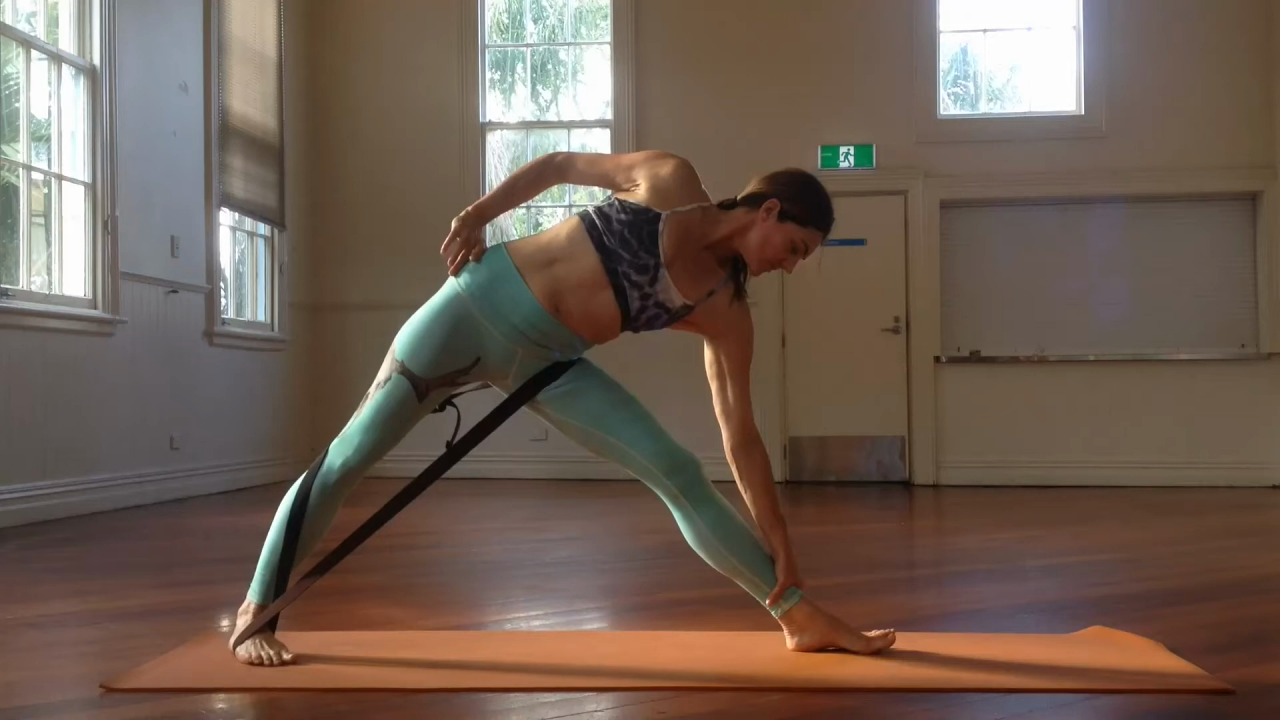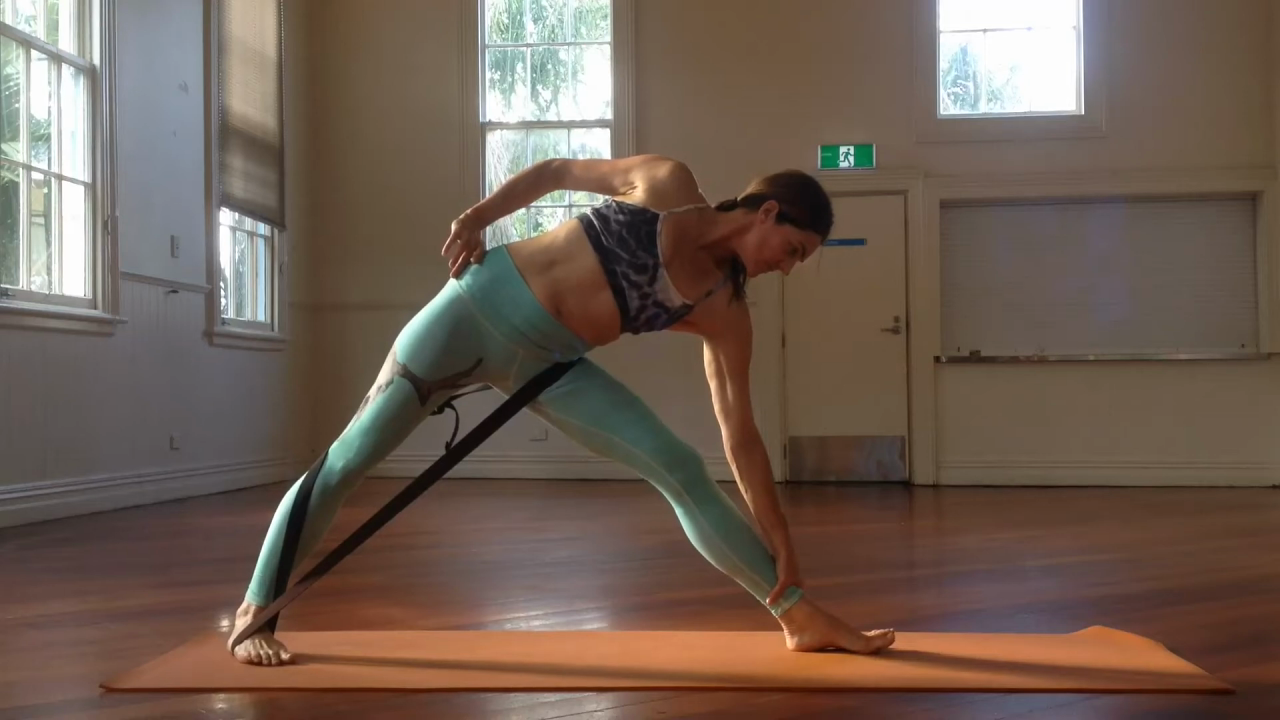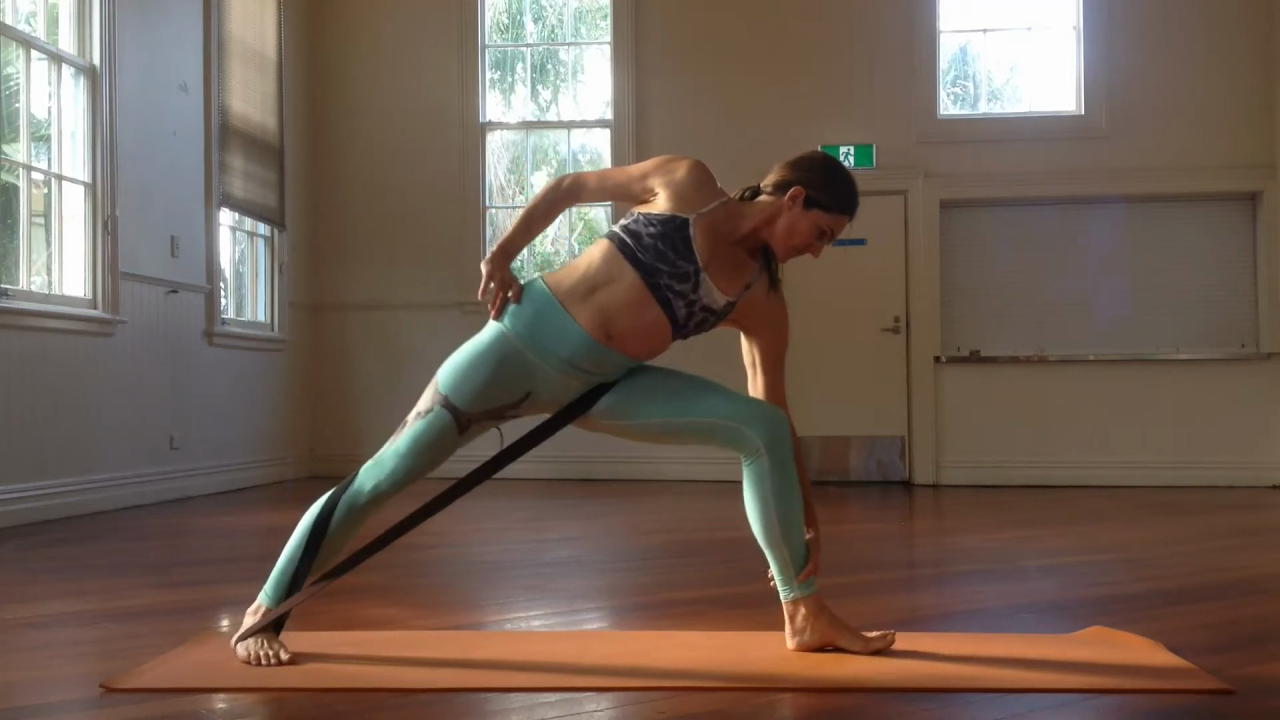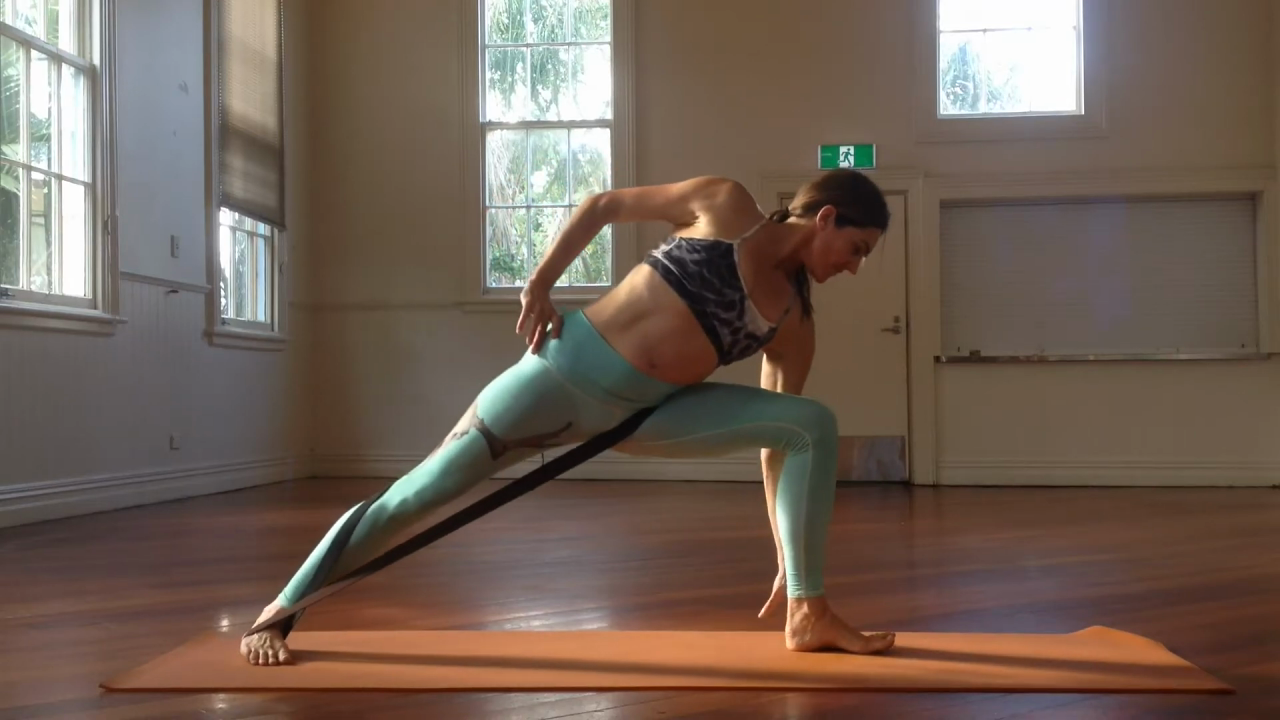
dt=0.7s
person 1, frame 1
left shoulder: (725, 311)
right shoulder: (670, 180)
left elbow: (741, 437)
right elbow: (558, 164)
left wrist: (779, 543)
right wrist: (477, 214)
left hip: (546, 361)
right hip: (475, 304)
left knee: (678, 474)
right knee: (346, 459)
left ankle: (799, 617)
right ankle: (255, 611)
person 1, frame 2
left shoulder: (724, 311)
right shoulder: (667, 183)
left elbow: (741, 436)
right elbow: (556, 171)
left wrist: (781, 542)
right wrist: (476, 217)
left hip: (546, 360)
right hip: (476, 307)
left knee: (680, 468)
right knee: (347, 461)
left ankle: (799, 616)
right ankle: (254, 611)
person 1, frame 3
left shoulder: (762, 303)
right shoulder: (686, 181)
left elbow: (770, 412)
right elbow: (569, 186)
left wrist: (804, 518)
right wrist: (501, 253)
left hip: (600, 385)
right hip: (522, 339)
left knee: (764, 430)
right knee: (380, 480)
left ankle: (804, 614)
right ankle: (264, 613)
person 1, frame 4
left shoulder: (793, 325)
right shoulder: (726, 205)
left elbow: (777, 440)
right elbow: (602, 205)
left wrist: (788, 558)
right wrist: (538, 285)
left hip: (639, 414)
right hip: (565, 369)
left knee: (814, 425)
right knee: (410, 498)
left ankle: (808, 615)
right ankle: (279, 611)
